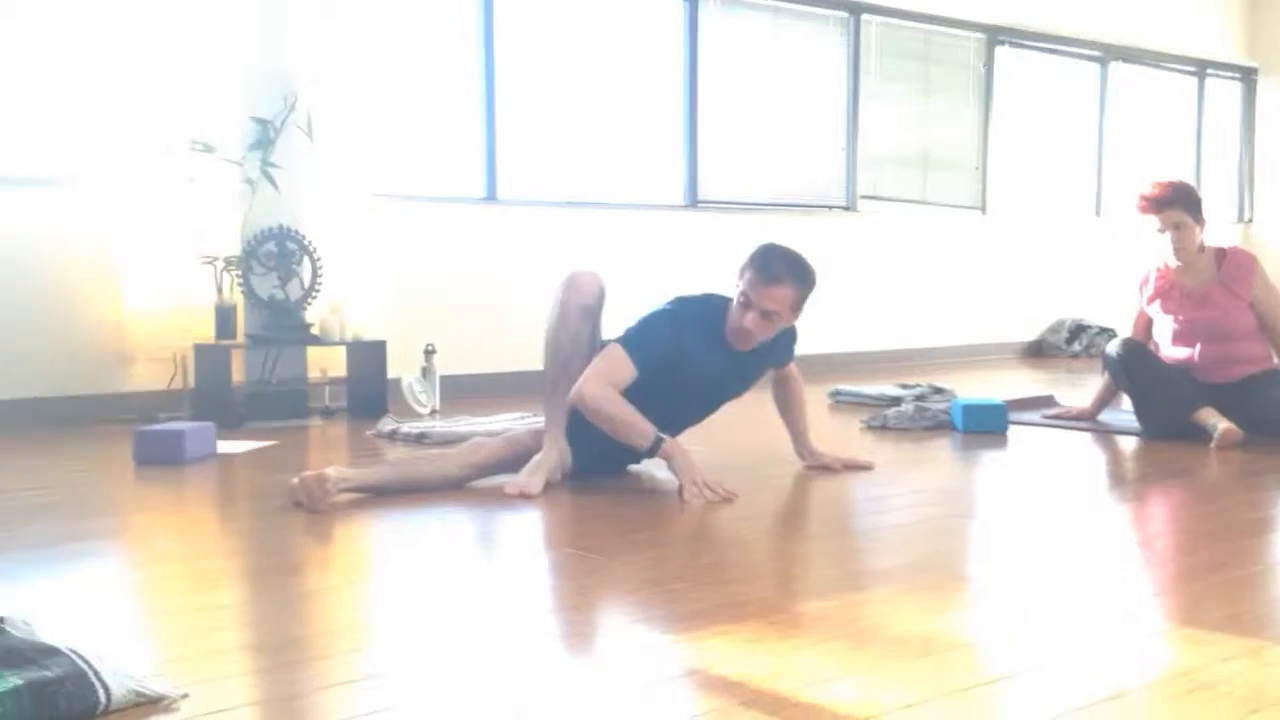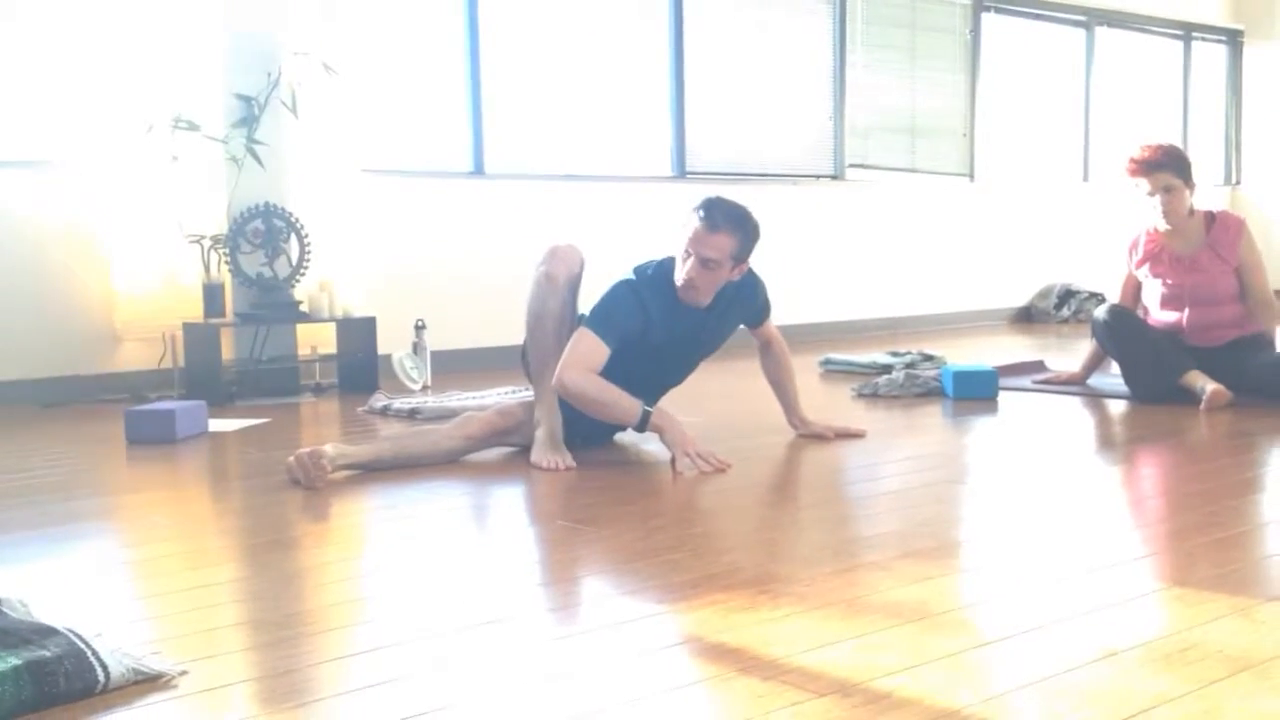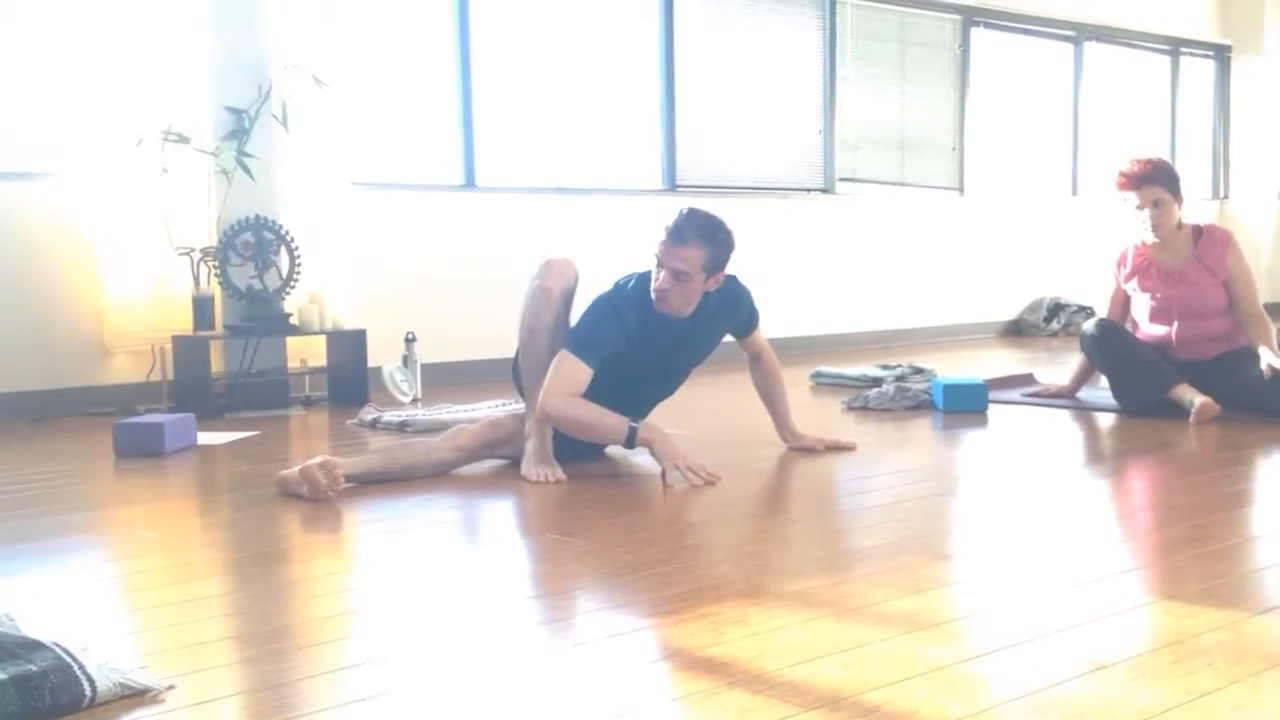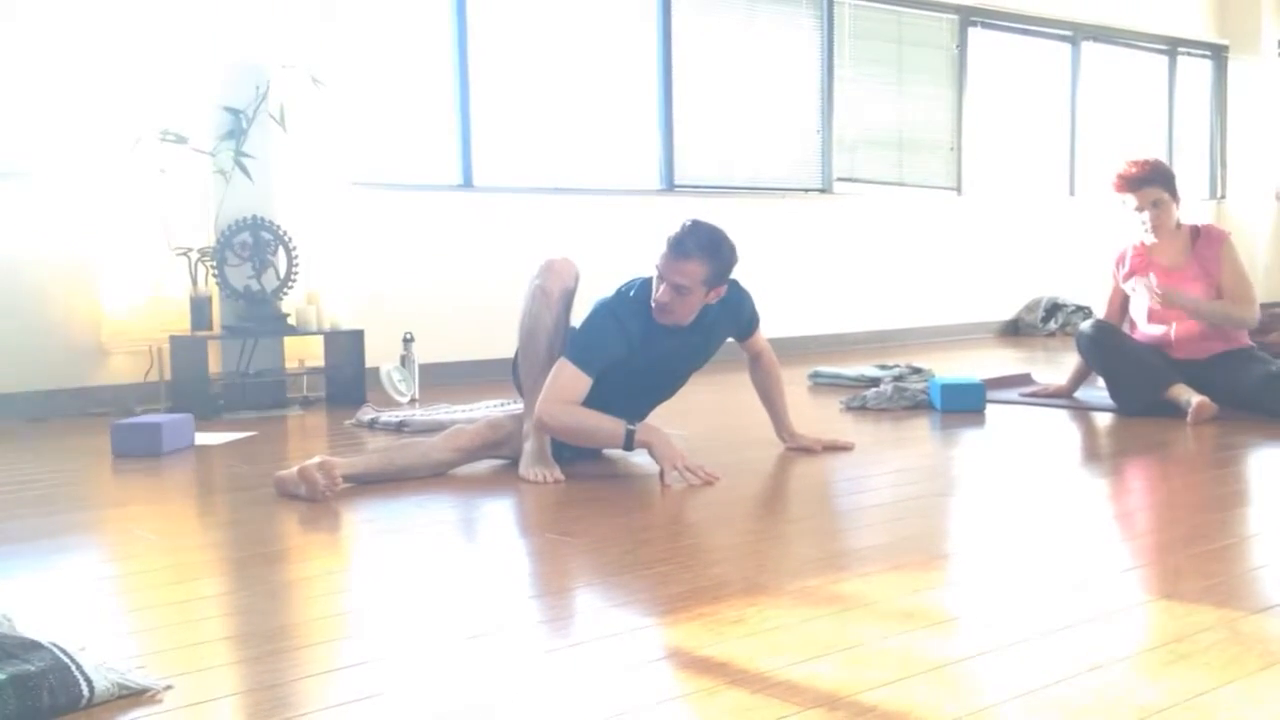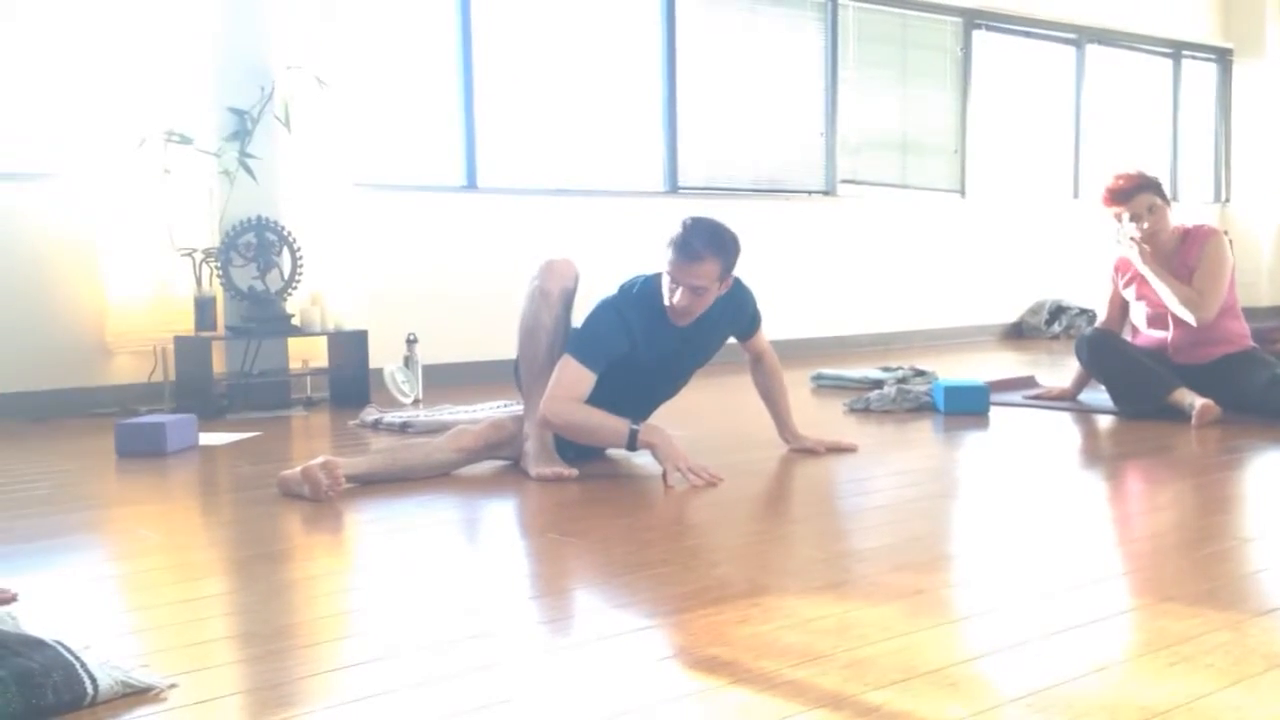
dt=1s
person 1, frame 1
left shoulder: (777, 336)
right shoulder: (680, 321)
left elbow: (786, 378)
right elbow: (589, 392)
left wrist: (807, 451)
right wrist: (673, 451)
left hip: (623, 450)
right hip: (588, 417)
left knee: (494, 455)
left ankle: (345, 479)
person 1, frame 2
left shoulder: (744, 291)
right shoulder: (637, 292)
left elbow: (770, 343)
right elbow: (572, 379)
left wrist: (799, 420)
right wrist: (662, 422)
left hip: (610, 417)
right hip: (564, 384)
left knee: (491, 427)
left ankle: (342, 456)
right ankle: (548, 423)
person 1, frame 3
left shoulder: (729, 298)
right shoulder: (616, 307)
left elbow: (760, 355)
right elbow: (555, 403)
left wrist: (790, 432)
right wrist: (650, 435)
left hip: (605, 426)
right hip: (558, 405)
left knee: (484, 438)
person 1, frame 4
left shoulder: (731, 303)
right shoulder: (618, 314)
left elbow: (760, 354)
right elbow: (553, 411)
left wrist: (787, 432)
right wrist: (648, 436)
left hip: (604, 421)
right hip: (555, 400)
left knee: (479, 440)
right ankle: (535, 443)
person 1, frame 5
left shoulder: (734, 301)
right shoulder: (622, 311)
left elbow: (762, 358)
right elbow: (556, 408)
left wrist: (791, 435)
right wrist: (651, 436)
left hip: (603, 425)
right hip: (558, 405)
left knee: (482, 441)
right ankle: (536, 442)
person 2, frame 1
left shoulder: (1242, 267)
right shoulder: (1153, 284)
right elbow: (1127, 359)
right wrist: (1093, 409)
left hip: (1248, 389)
right hip: (1182, 394)
right knee: (1118, 349)
right ankle: (1212, 422)
person 2, frame 2
left shoulder: (1230, 230)
right shoulder: (1140, 248)
right elbow: (1115, 325)
right wrist: (1083, 372)
left hip: (1235, 350)
right hip: (1168, 357)
right knee: (1106, 316)
right ankle: (1200, 384)
person 2, frame 3
left shoulder: (1218, 243)
right shoulder: (1129, 261)
left elbow: (1251, 313)
right elbow: (1104, 337)
right wrist: (1072, 386)
left hip: (1222, 364)
right hip: (1156, 369)
right knee: (1095, 331)
right ankle: (1189, 397)
person 2, frame 4
left shoulder: (1214, 242)
right shoulder: (1128, 260)
left elbow: (1249, 314)
right elbow: (1102, 336)
left wrist: (1182, 301)
right wrist: (1070, 385)
left hip: (1221, 362)
right hip: (1155, 369)
right knee: (1090, 333)
right ankle: (1185, 397)
person 2, frame 5
left shoulder: (1207, 241)
right shoulder: (1124, 264)
left elbow: (1200, 313)
right elbow: (1106, 330)
left wrist: (1145, 265)
right wrist: (1073, 388)
left hip: (1224, 363)
right hip: (1158, 369)
right knee: (1090, 342)
right ankle: (1188, 401)
